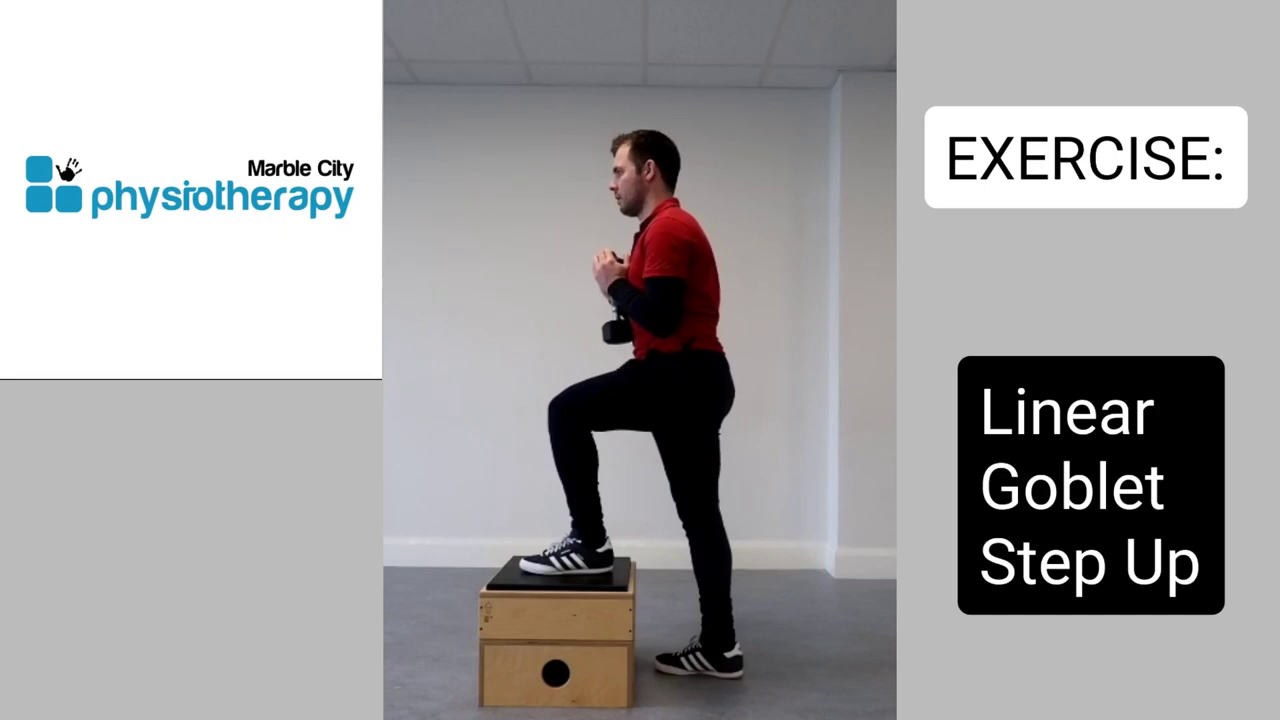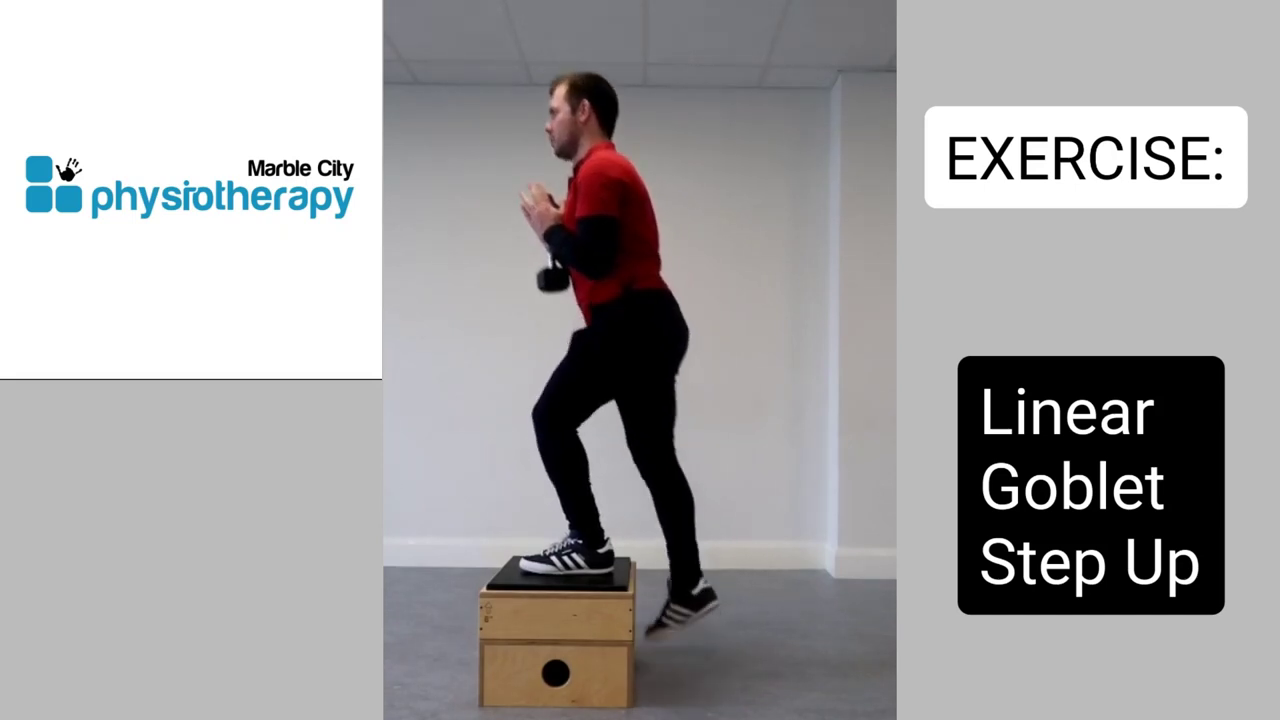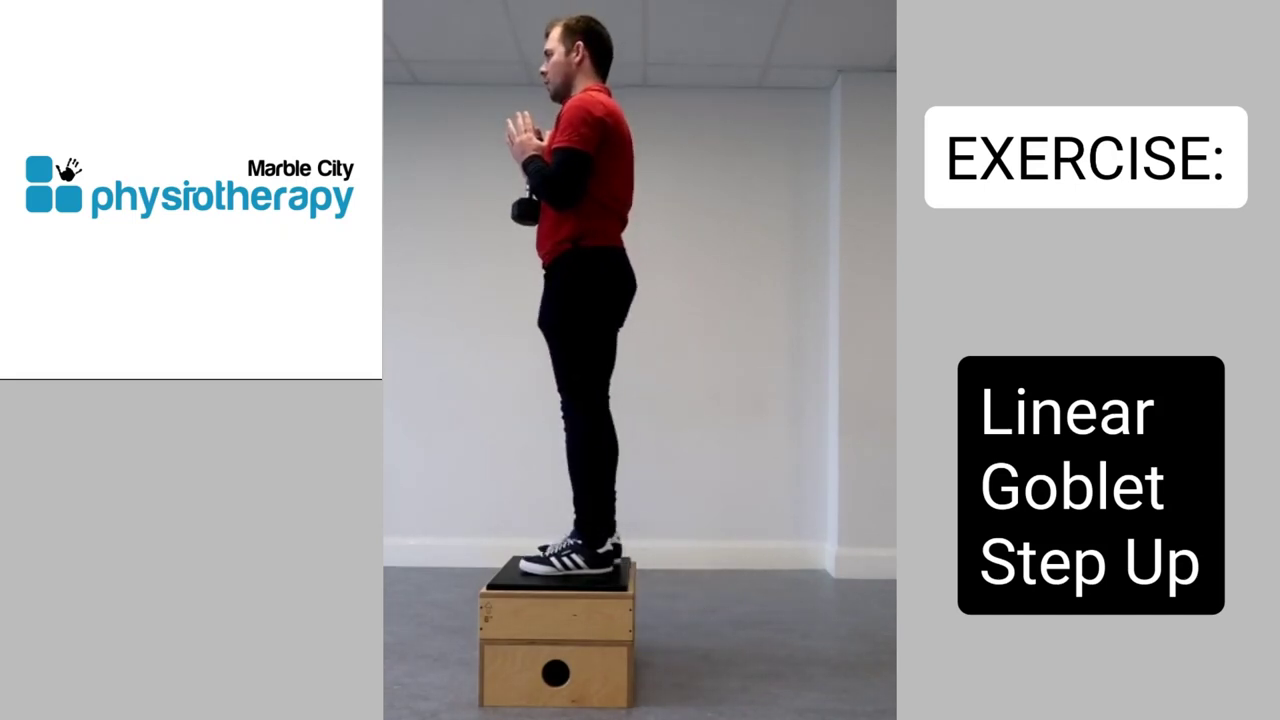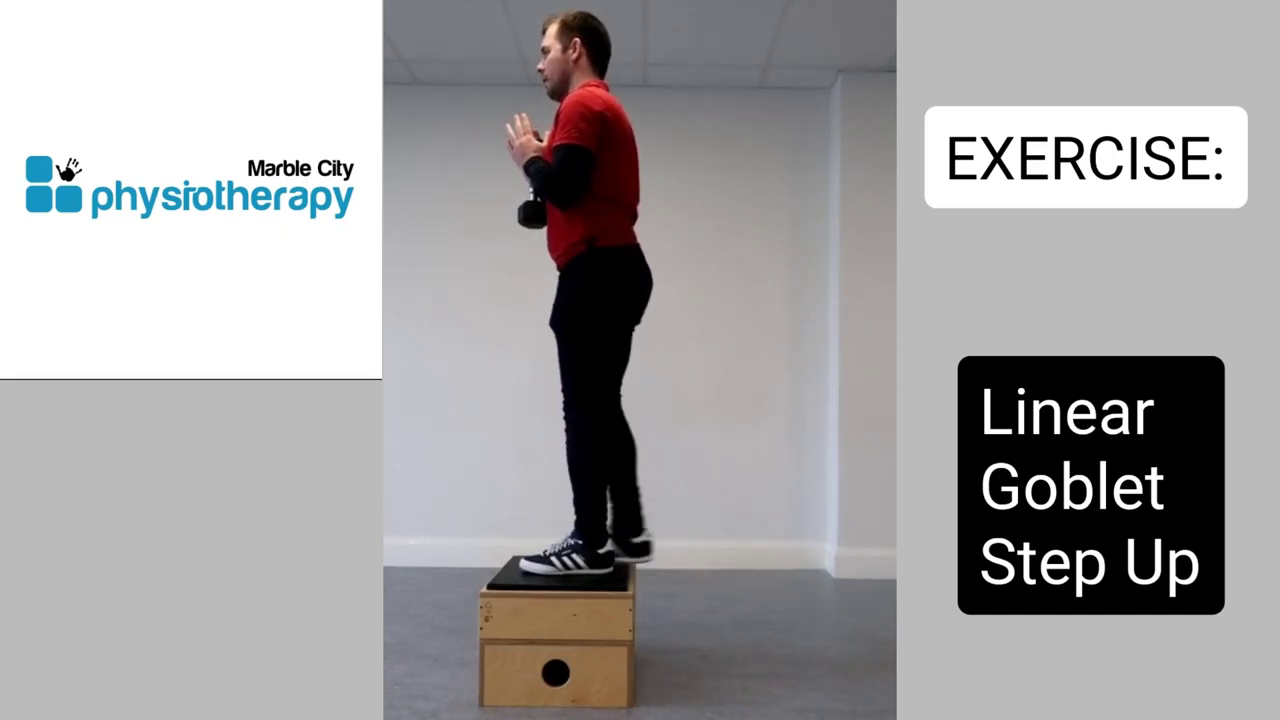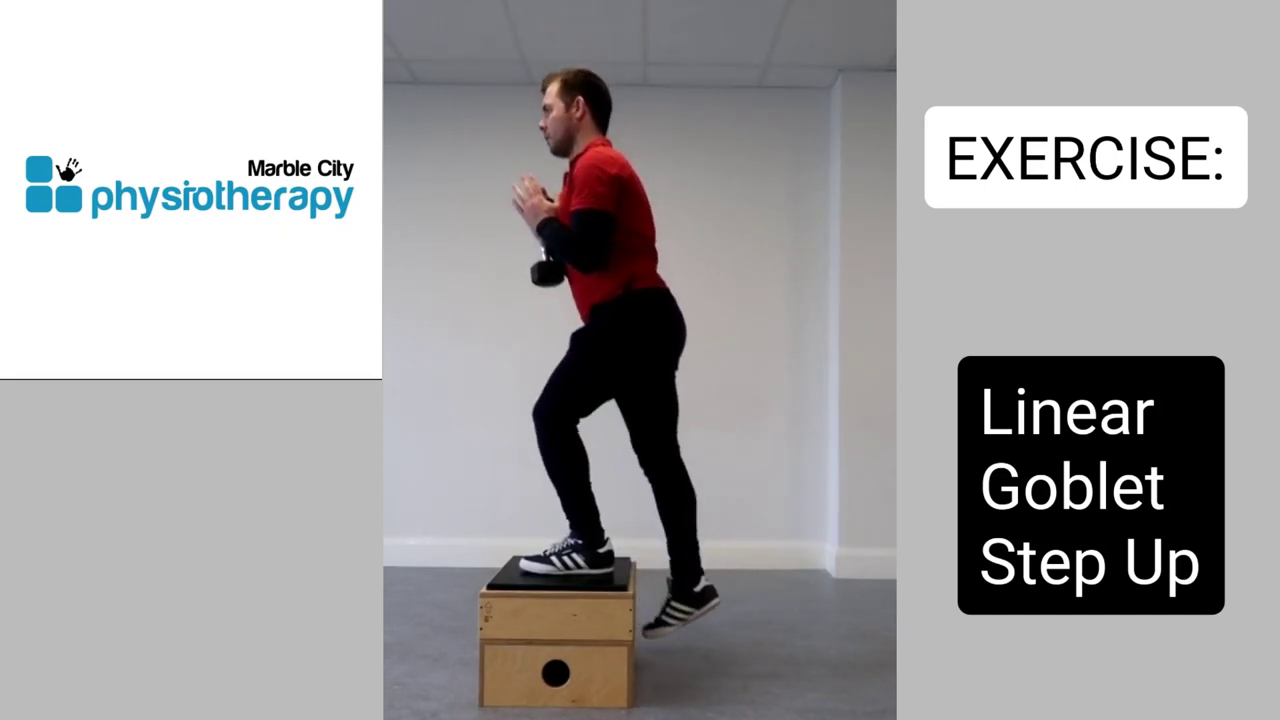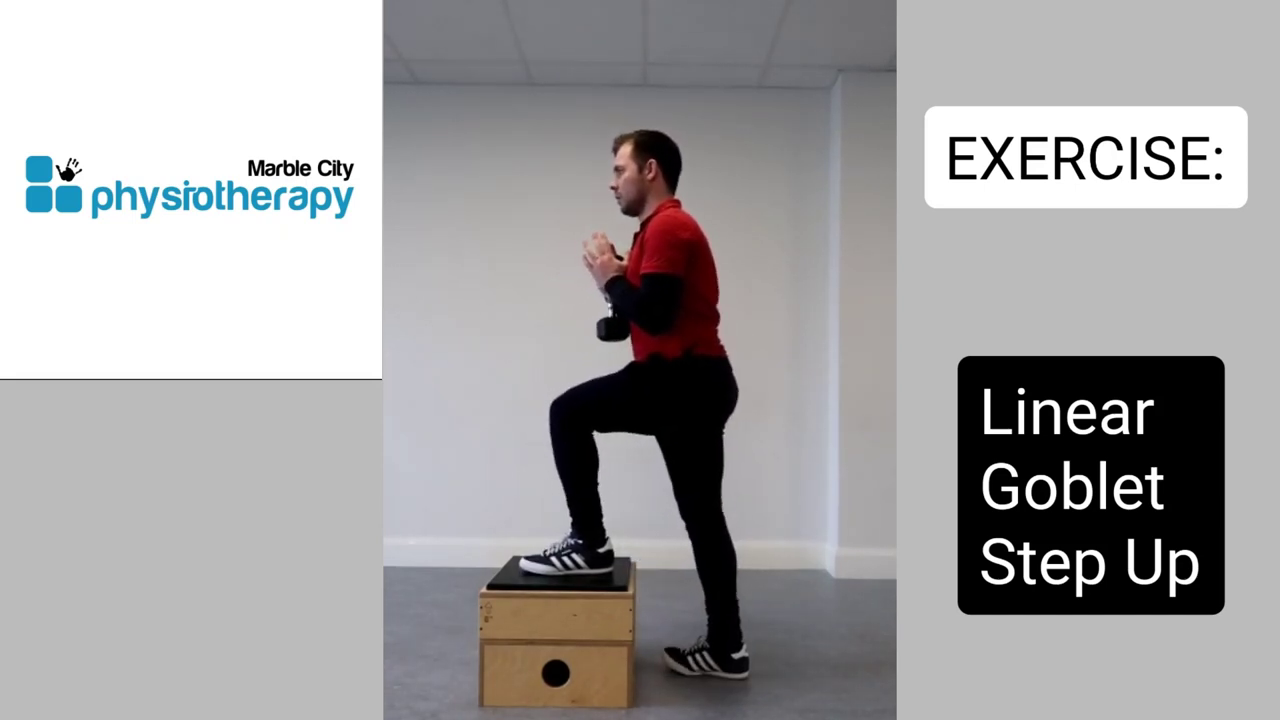
dt=0.7s
person 1, frame 1
left shoulder: (667, 228)
right shoulder: (665, 227)
left elbow: (661, 318)
left wrist: (614, 285)
right wrist: (626, 284)
left hip: (683, 377)
right hip: (692, 379)
left knee: (568, 412)
right knee: (699, 514)
left ankle: (588, 542)
right ankle: (719, 646)
person 1, frame 2
left shoulder: (598, 170)
right shoulder: (605, 169)
left elbow: (595, 259)
left wrist: (549, 227)
right wrist: (558, 227)
left hip: (631, 324)
right hip: (649, 324)
left knee: (553, 418)
right knee: (655, 460)
left ankle: (589, 544)
right ankle: (688, 586)
person 1, frame 3
left shoulder: (584, 109)
right shoulder: (601, 112)
left elbow: (560, 190)
left wrist: (529, 156)
right wrist: (542, 161)
left hip: (582, 274)
right hip: (596, 273)
left knee: (582, 408)
right knee: (588, 407)
left ankle: (591, 543)
right ankle: (597, 535)
person 1, frame 4
left shoulder: (583, 105)
right shoulder: (601, 108)
left elbow: (563, 188)
left wrist: (529, 156)
right wrist: (543, 159)
left hip: (597, 275)
right hip: (612, 272)
left knee: (586, 410)
right knee: (599, 409)
left ankle: (591, 544)
right ankle: (626, 531)
person 1, frame 5
left shoulder: (595, 166)
right shoulder: (598, 166)
left elbow: (587, 253)
left wrist: (541, 220)
right wrist: (553, 220)
left hip: (631, 320)
right hip: (645, 322)
left knee: (553, 416)
right knee: (659, 458)
left ankle: (589, 547)
right ankle: (689, 585)
person 1, frame 6
left shoulder: (668, 227)
right shoulder: (661, 229)
left elbow: (654, 315)
left wrist: (609, 278)
right wrist: (620, 279)
left hip: (685, 381)
right hip: (696, 383)
left knee: (570, 413)
right knee: (702, 516)
left ankle: (589, 543)
right ankle: (726, 646)
